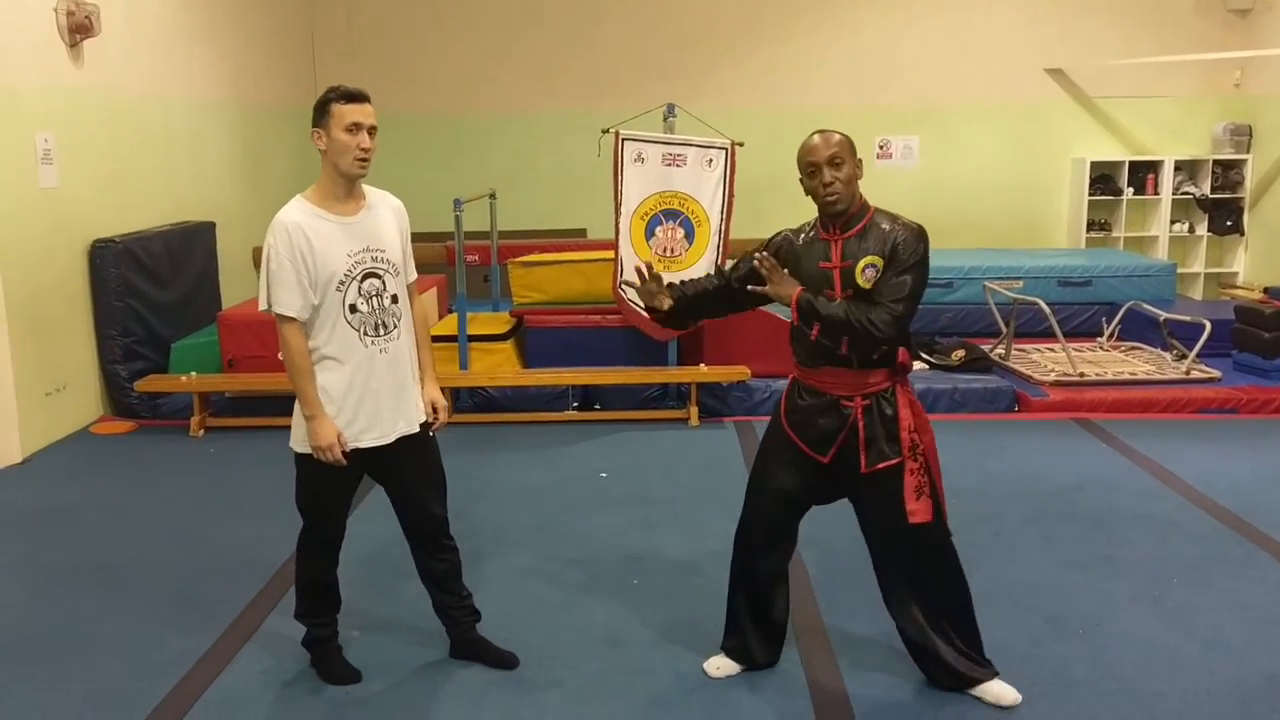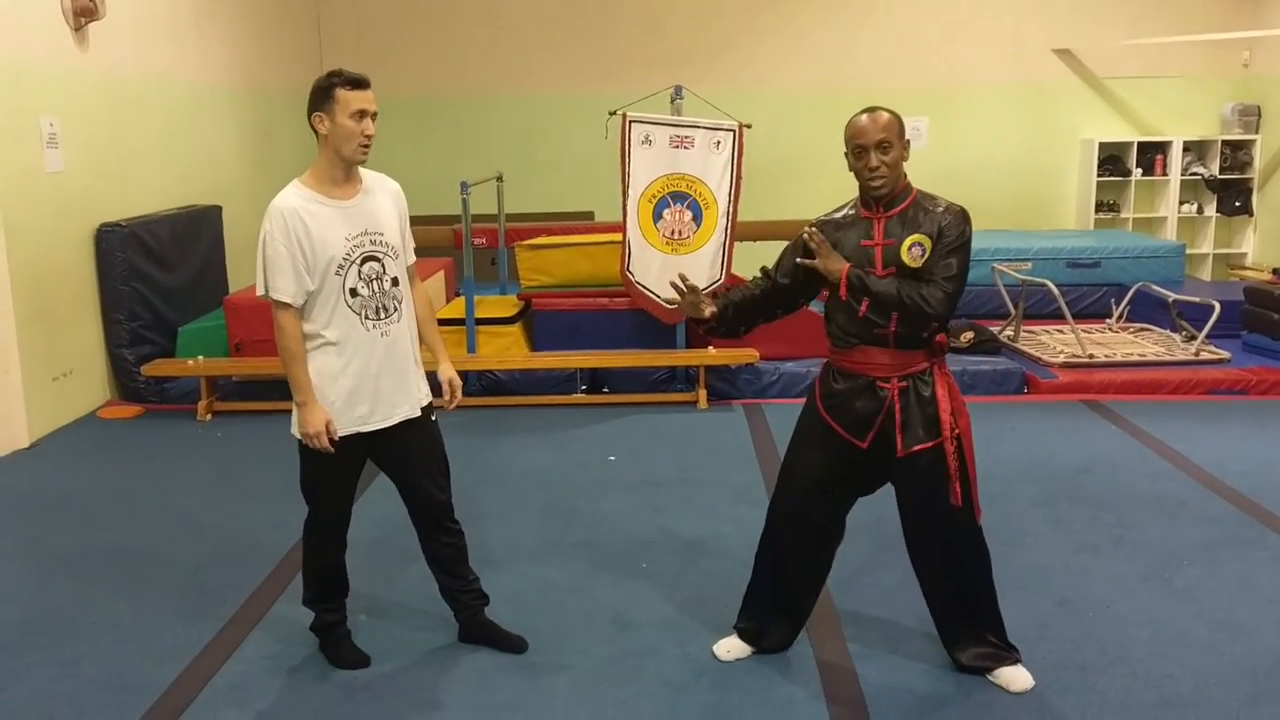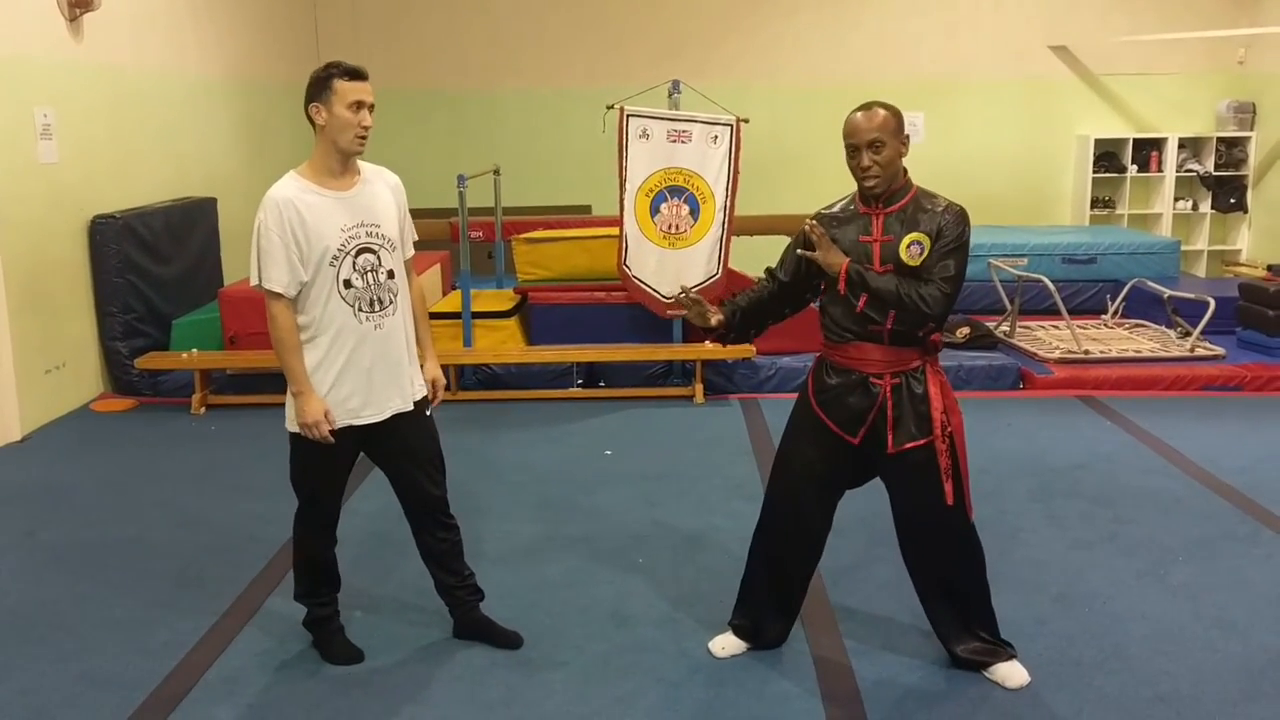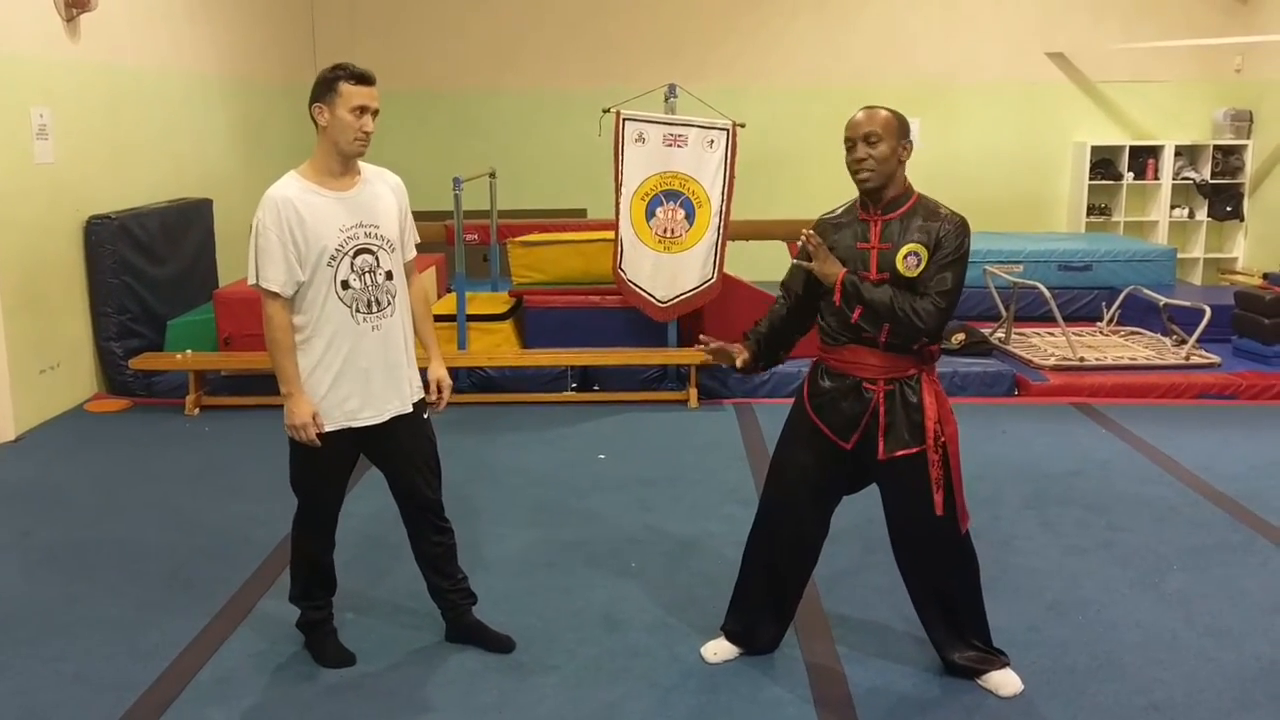
dt=0.5s
person 1, frame 1
left shoulder: (391, 210)
right shoulder: (293, 226)
right elbow: (291, 331)
left wrist: (428, 379)
right wrist: (316, 416)
left hip: (402, 414)
right hip: (335, 424)
left knee: (431, 527)
right knee: (322, 538)
left ankle: (462, 630)
right ankle: (321, 640)
person 1, frame 2
left shoulder: (389, 193)
right shoulder: (290, 212)
right elbow: (286, 315)
left wrist: (441, 357)
right wrist: (306, 402)
left hip: (404, 396)
right hip: (336, 408)
left knee: (437, 512)
right knee: (328, 523)
left ankle: (472, 614)
right ankle: (331, 625)
person 1, frame 3
left shoulder: (388, 186)
right shoulder: (286, 202)
right elbow: (279, 305)
left wrist: (428, 356)
right wrist: (303, 393)
left hip: (399, 391)
right hip: (328, 402)
left knee: (431, 505)
right knee: (318, 518)
left ankle: (466, 610)
right ankle: (323, 620)
person 1, frame 4
left shoulder: (390, 187)
right shoulder: (285, 202)
right elbow: (275, 305)
left wrist: (434, 357)
right wrist: (293, 394)
left hip: (398, 392)
right hip: (326, 403)
left knee: (427, 509)
right knee: (317, 519)
left ankle: (458, 613)
right ankle: (317, 622)
person 2, frame 1
left shoulder: (903, 239)
right shoulder: (791, 245)
left elbow: (881, 327)
right elbow: (728, 286)
left wrist: (800, 300)
right wrist: (672, 301)
left hip: (880, 414)
right hip: (809, 410)
left knee: (916, 543)
right knee: (760, 530)
left ankle: (965, 667)
right ankle: (749, 646)
person 2, frame 2
left shoulder: (946, 221)
right shoulder: (830, 228)
left elbow: (932, 306)
right elbow: (775, 290)
left wrist: (849, 277)
right wrist: (716, 311)
left hip: (918, 398)
right hip: (843, 394)
left knee: (948, 530)
right knee: (797, 515)
left ankle: (985, 650)
right ankle: (762, 629)
person 2, frame 3
left shoulder: (944, 220)
right shoulder: (829, 221)
left elbow: (929, 306)
right elbow: (780, 289)
left wrist: (849, 271)
right wrist: (724, 317)
left hip: (910, 396)
right hip: (835, 390)
left knee: (940, 527)
right knee: (788, 511)
left ankle: (979, 645)
right ankle: (756, 625)
person 2, frame 4
left shoulder: (944, 228)
right shoulder: (829, 227)
left elbow: (925, 319)
right elbow: (793, 309)
left wrist: (844, 282)
right wrist: (749, 351)
left hip: (905, 403)
right hip: (830, 397)
left knee: (933, 535)
right knee: (783, 519)
left ankle: (973, 653)
right ankle: (748, 631)
